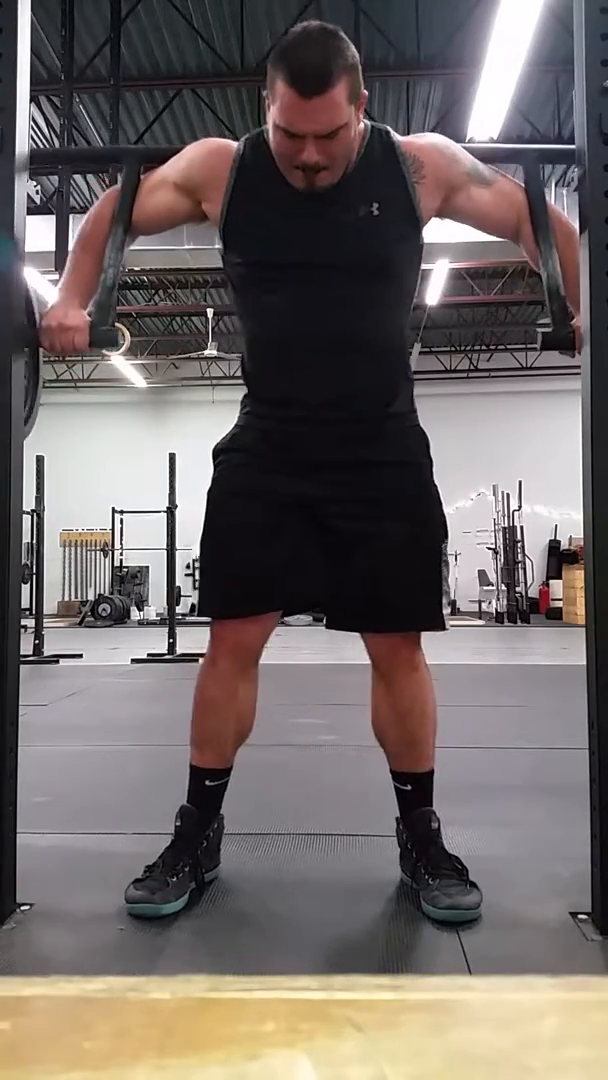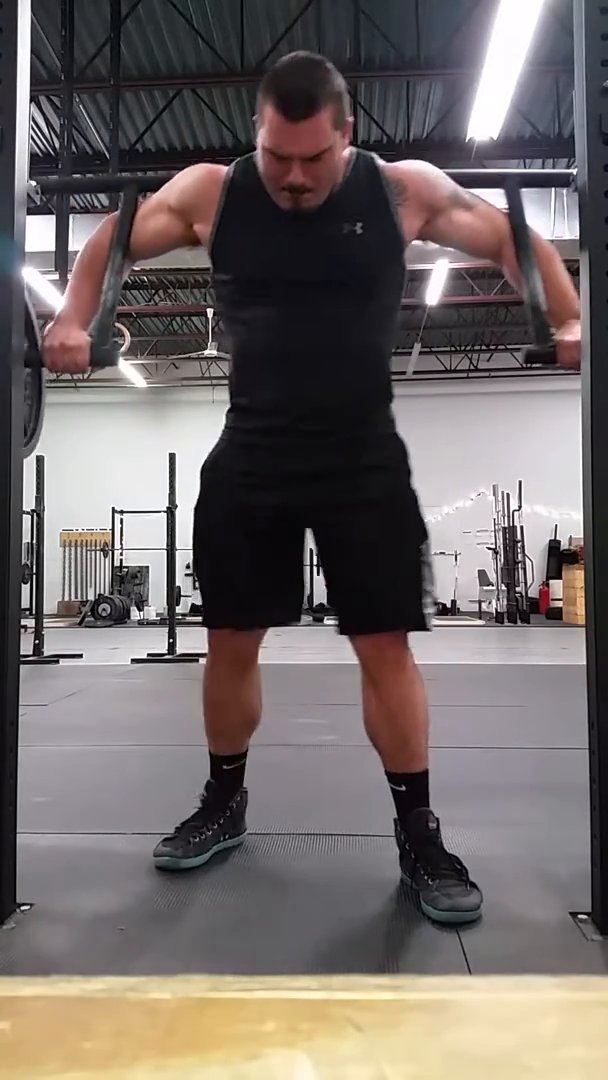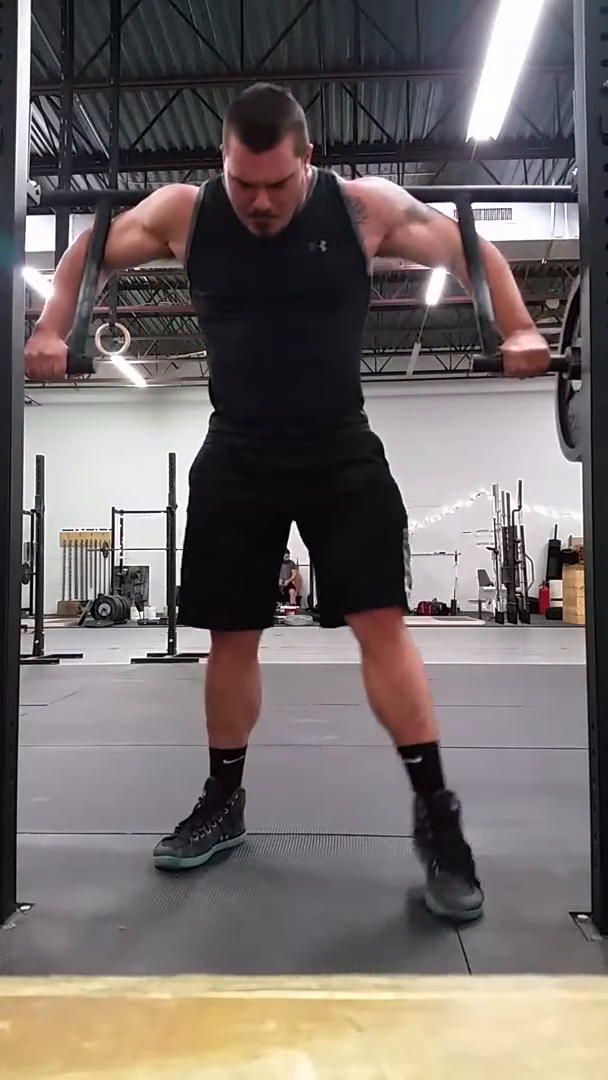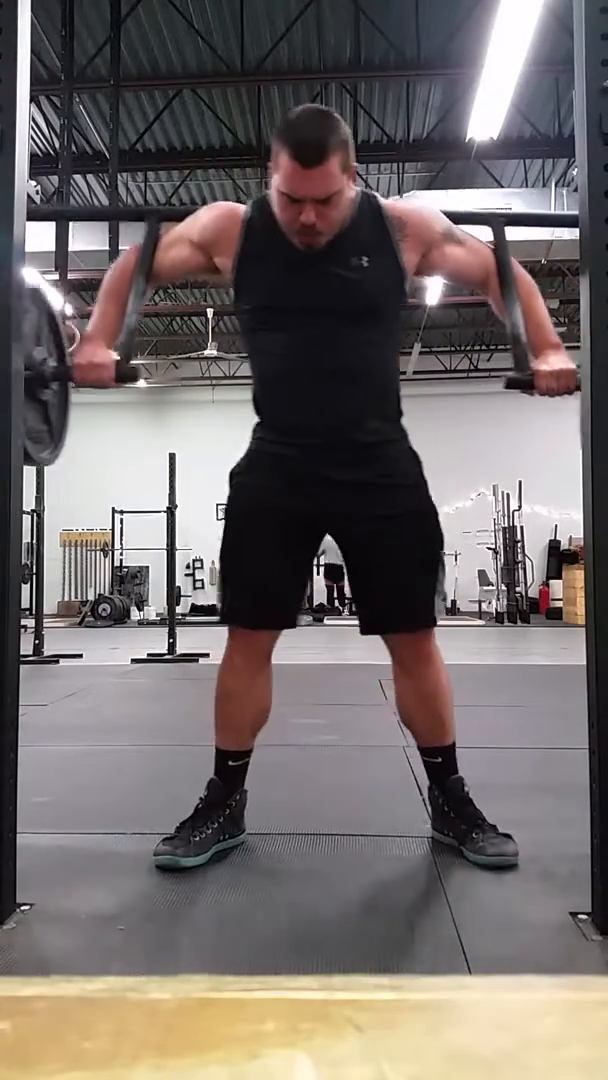
dt=0.4s
person 1, frame 1
left shoulder: (421, 165)
right shoulder: (218, 168)
left elbow: (537, 221)
right elbow: (111, 215)
left wrist: (582, 309)
right wrist: (71, 302)
left hip: (383, 453)
right hip: (266, 449)
left knee: (397, 646)
right knee: (232, 640)
left ankle: (419, 836)
right ankle: (197, 834)
person 1, frame 2
left shoulder: (402, 189)
right shoulder: (210, 193)
left elbow: (510, 238)
right elbow: (110, 239)
left wrist: (568, 321)
right wrist: (74, 322)
left hip: (363, 459)
right hip: (249, 457)
left knee: (384, 645)
right knee: (230, 643)
left ankle: (418, 835)
right ankle: (224, 801)
person 1, frame 3
left shoulder: (366, 205)
right shoulder: (182, 211)
left elbow: (469, 250)
right elbow: (88, 254)
left wrist: (517, 330)
right wrist: (53, 332)
left hip: (343, 455)
right hip: (237, 458)
left knee: (383, 624)
right knee: (230, 636)
left ankle: (436, 816)
right ankle: (224, 801)
person 1, frame 4
left shoulder: (404, 227)
right shoulder: (230, 229)
left elbow: (497, 272)
right elbow: (135, 266)
left wrist: (547, 350)
right wrist: (100, 341)
left hip: (381, 468)
right hip: (276, 467)
left knee: (412, 639)
right knee: (249, 638)
left ankle: (450, 801)
right ankle: (224, 802)
